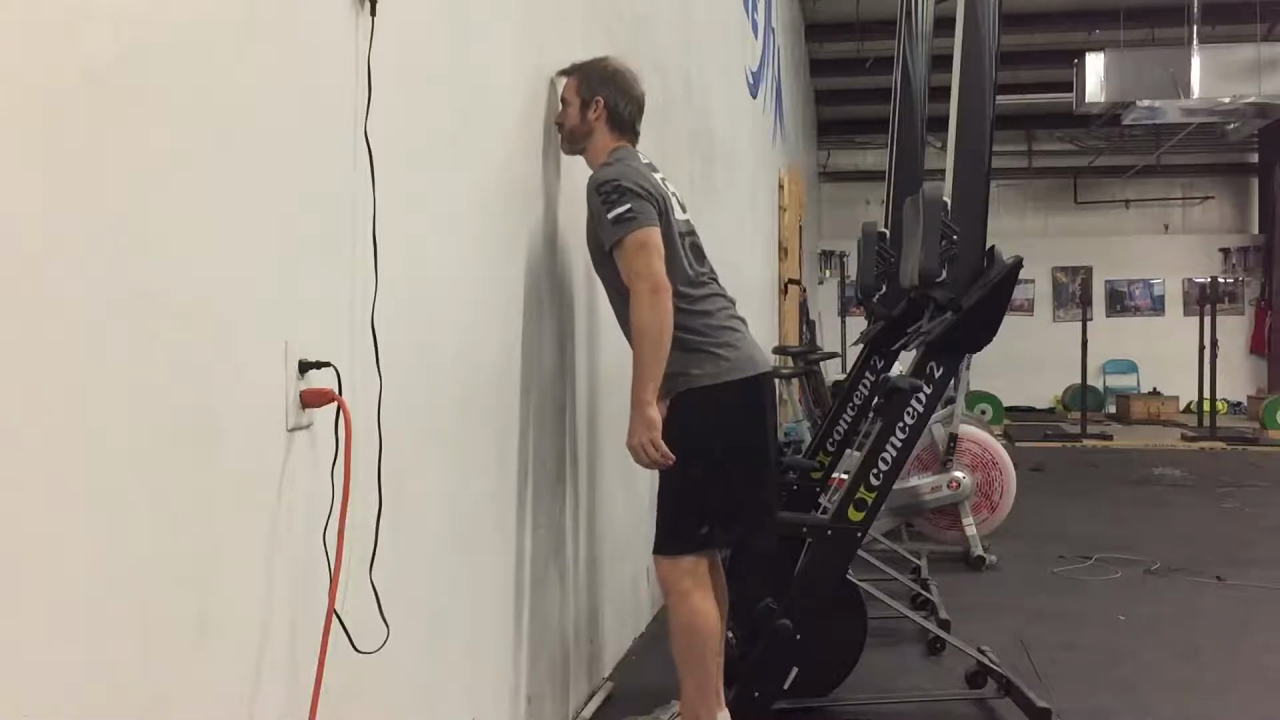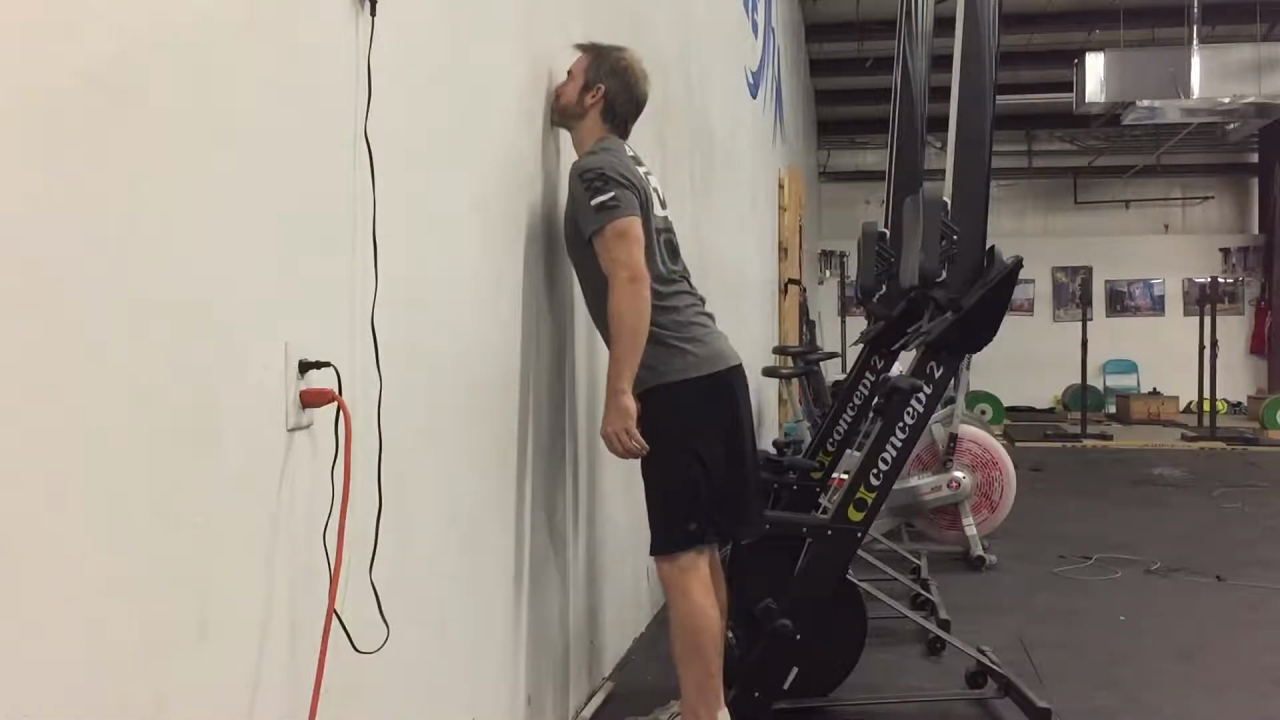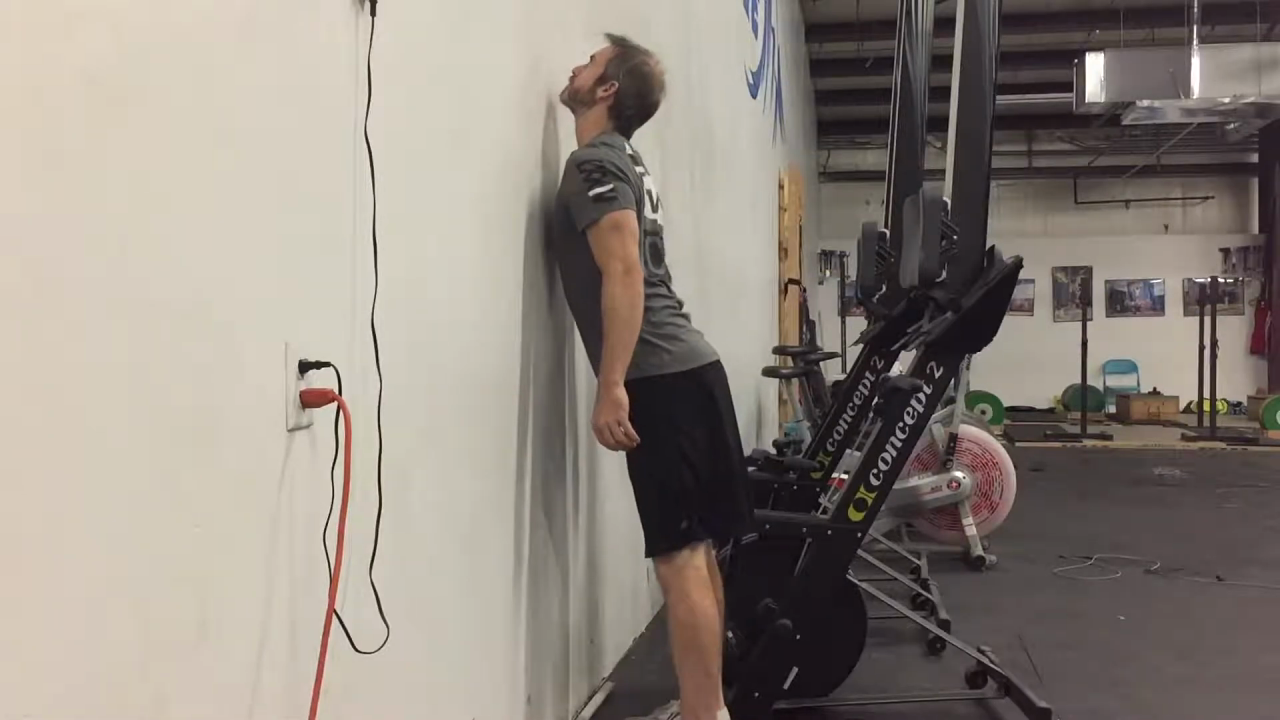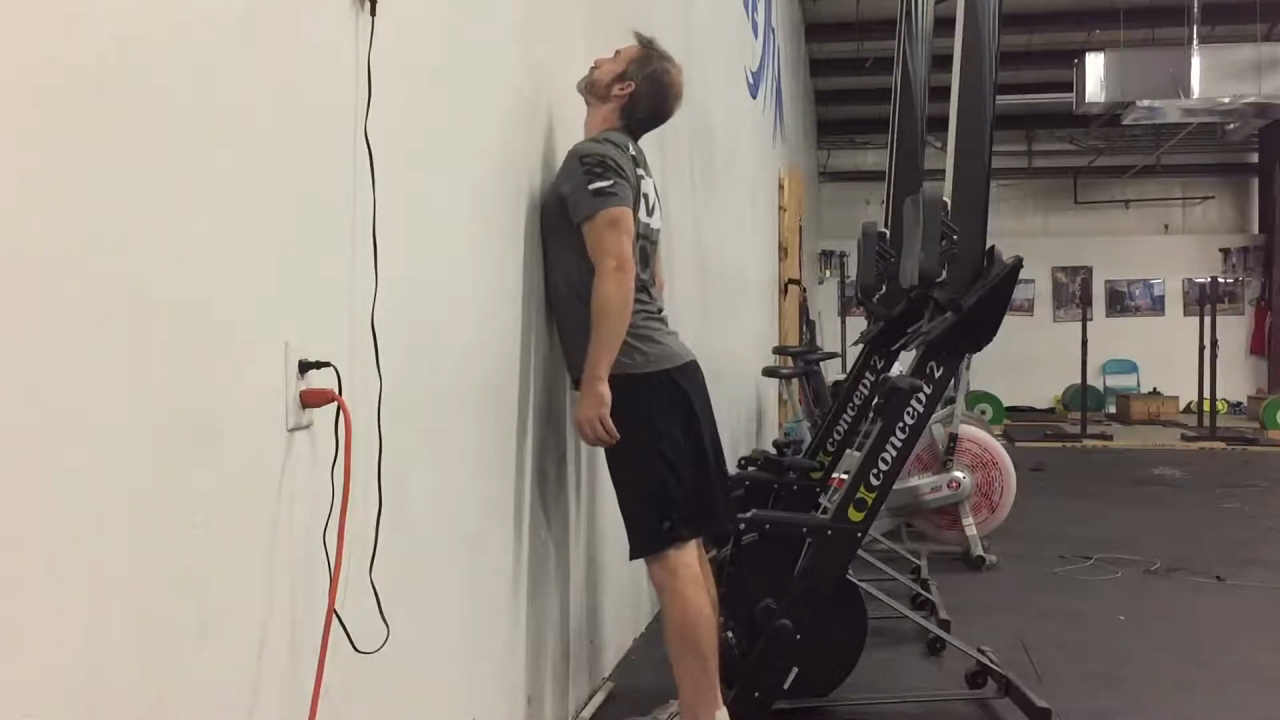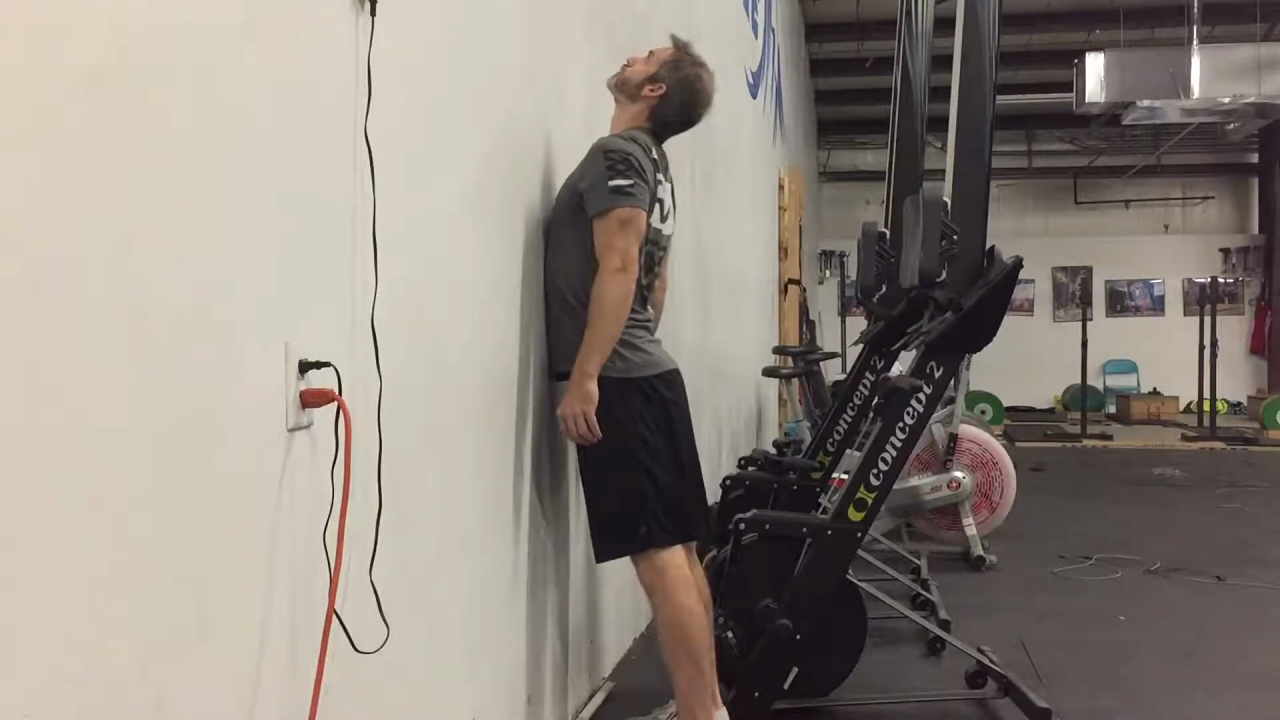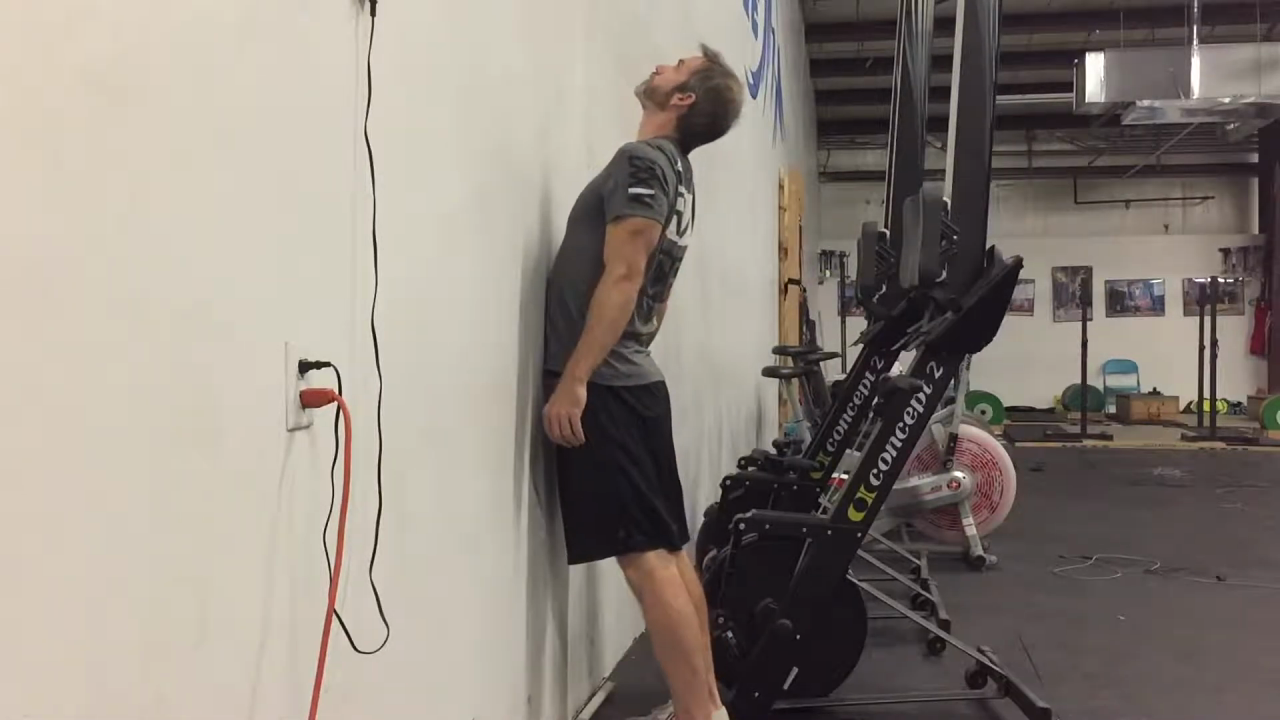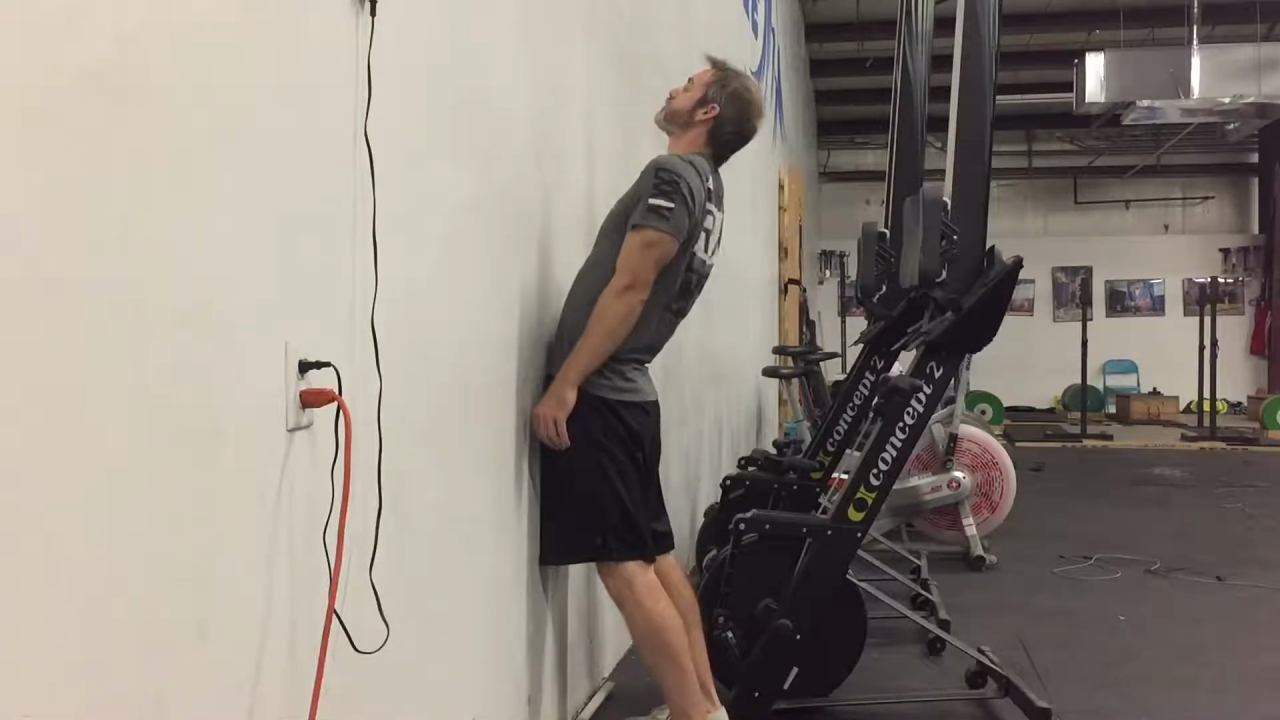
dt=0.7s
person 1, frame 1
left shoulder: (614, 182)
right shoulder: (640, 174)
left elbow: (653, 291)
left wrist: (643, 407)
right wrist: (661, 397)
left hip: (712, 387)
right hip: (732, 376)
left knee: (681, 564)
right knee: (699, 556)
person 1, frame 2
left shoulder: (598, 170)
right shoulder: (625, 166)
left elbow: (631, 281)
left wrist: (619, 395)
right wrist: (634, 388)
left hip: (682, 382)
right hip: (706, 369)
left knee: (682, 559)
right knee: (700, 551)
person 1, frame 3
left shoulder: (593, 163)
right shoulder: (623, 161)
left elbow: (623, 274)
left wrist: (610, 386)
left hip: (661, 379)
right hip: (687, 368)
left knee: (679, 555)
right knee: (695, 549)
person 1, frame 4
left shoulder: (595, 158)
right shoulder: (628, 162)
left elbow: (615, 269)
left wrist: (595, 381)
left hip: (638, 379)
right hip: (665, 368)
left knee: (671, 553)
right knee: (686, 547)
person 1, frame 5
left shoulder: (617, 153)
right shoulder: (649, 161)
left elbow: (617, 269)
left wrist: (584, 377)
left hip: (619, 382)
right hip: (649, 374)
left knee: (657, 552)
right knee: (675, 547)
person 1, frame 6
left shoulder: (642, 160)
right shoulder: (674, 171)
left elbow: (621, 278)
left wrist: (573, 380)
left hip: (602, 387)
right hip: (633, 382)
left knee: (645, 556)
right knee: (665, 551)
person 1, frame 7
left shoulder: (672, 174)
right shoulder: (706, 188)
left elbow: (628, 289)
left wrist: (564, 384)
left hip: (598, 395)
right hip: (627, 394)
left knee: (623, 564)
right knee: (652, 555)
